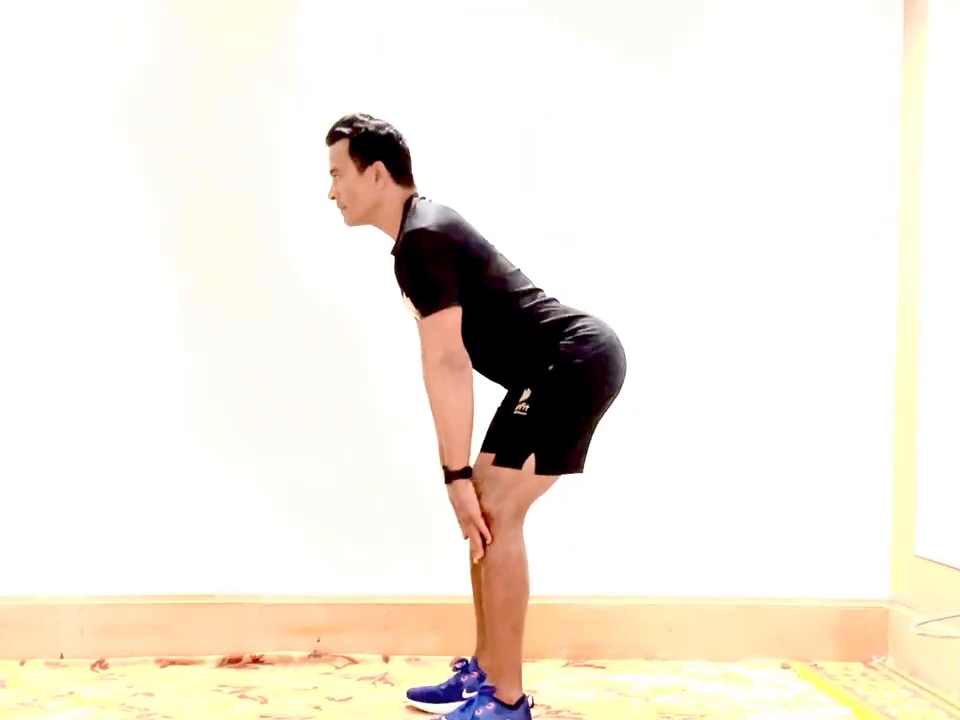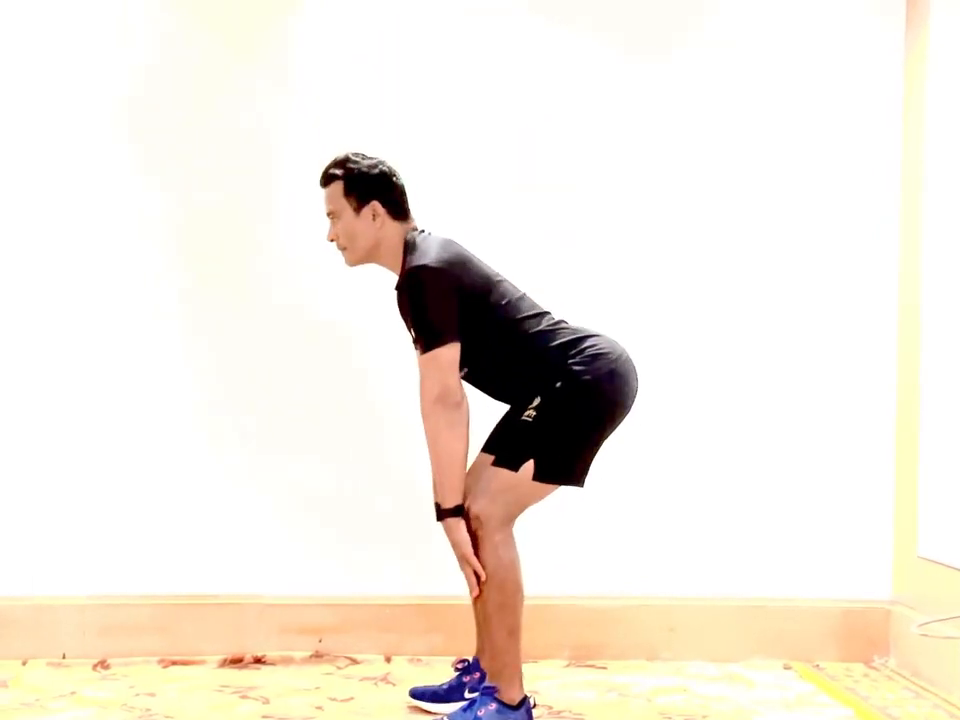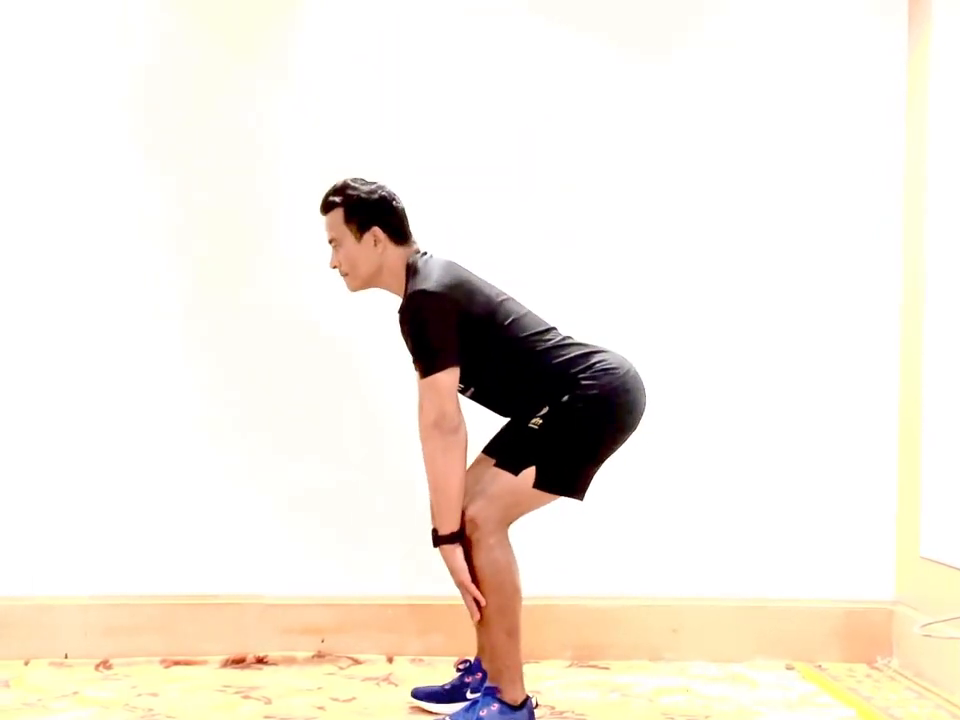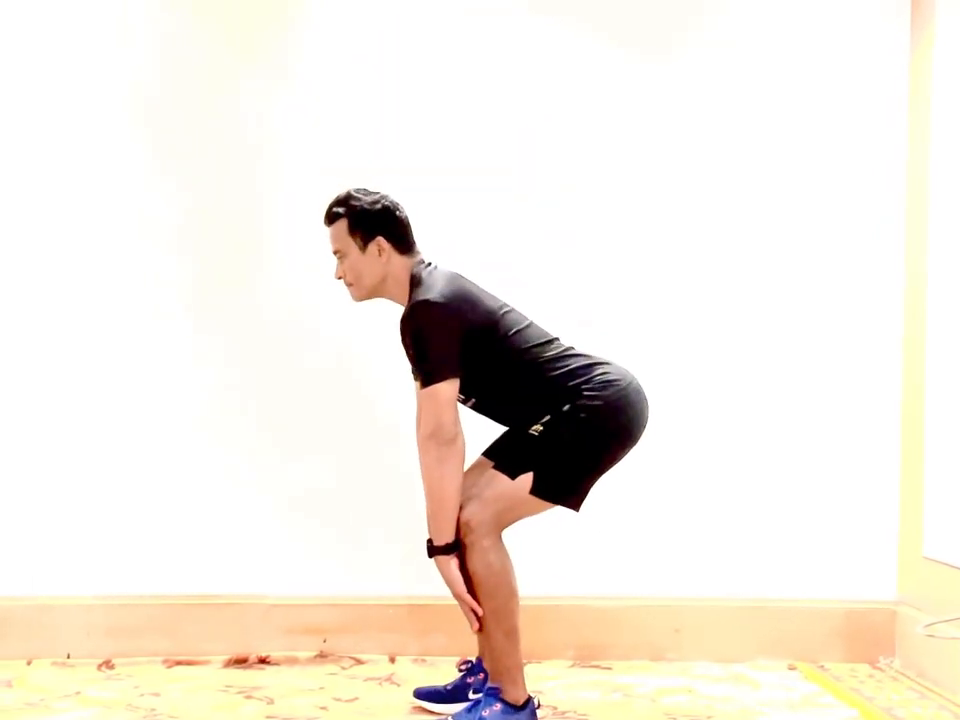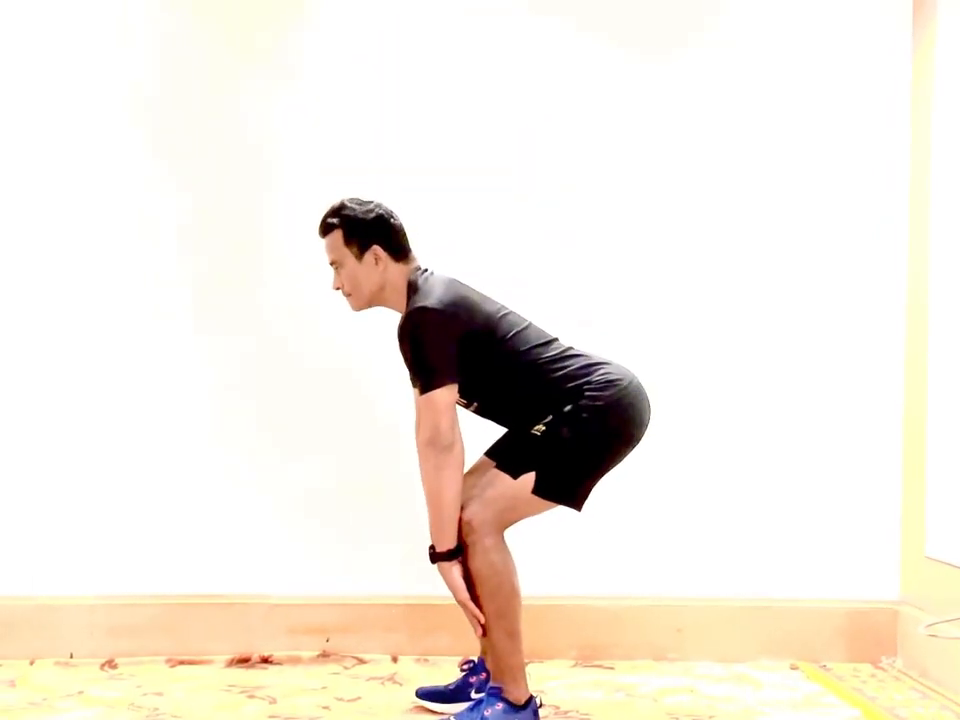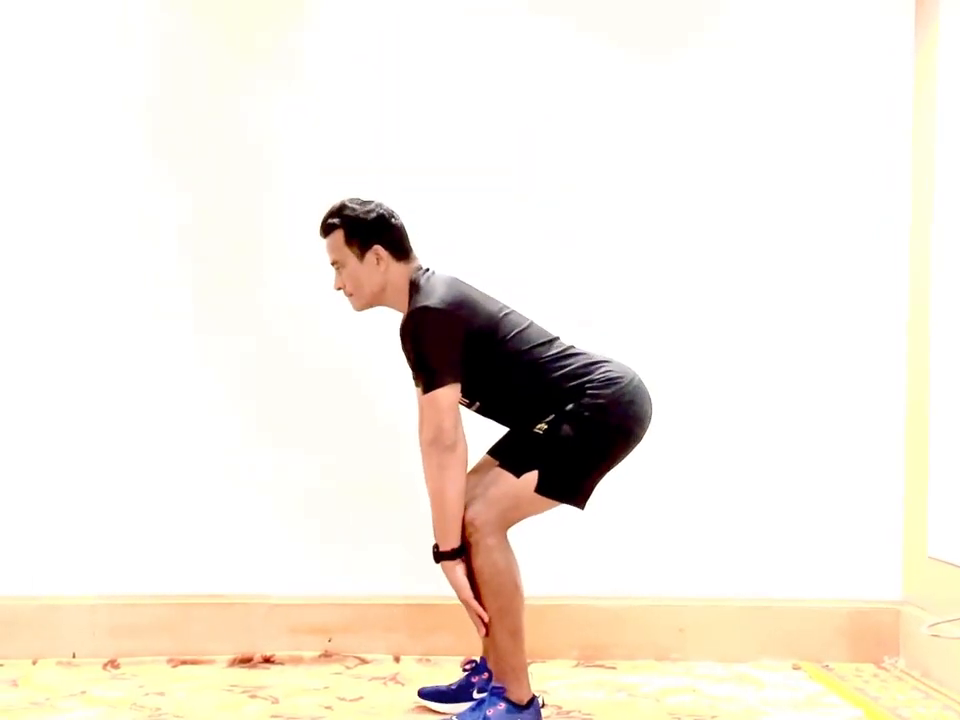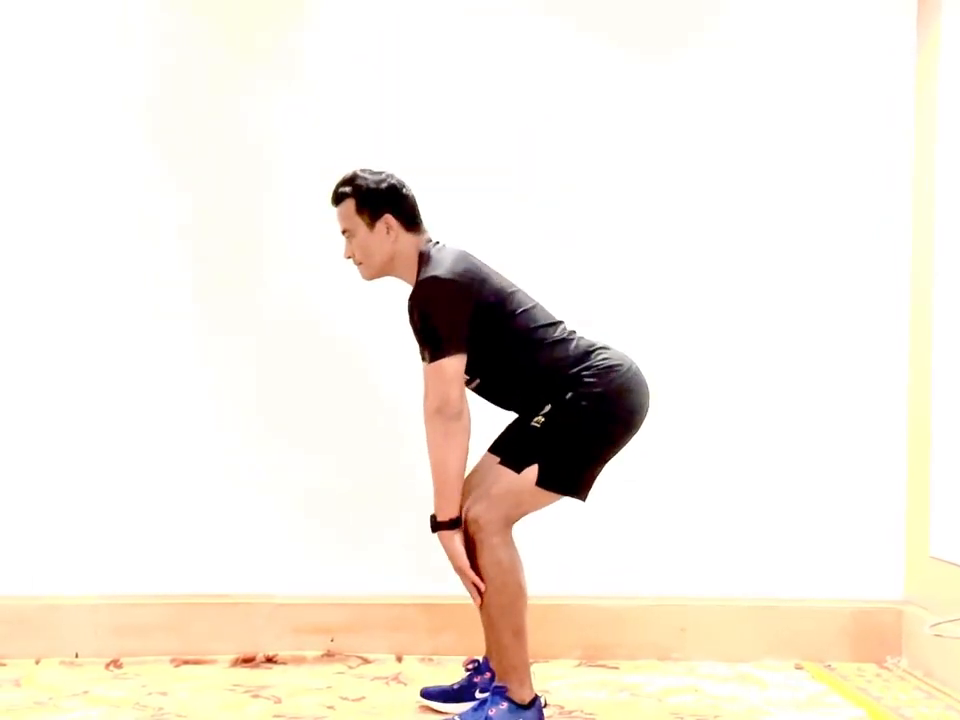
dt=0.3s
person 1, frame 1
left shoulder: (422, 240)
right shoulder: (423, 232)
left elbow: (447, 363)
right elbow: (448, 361)
left wrist: (457, 475)
right wrist: (461, 473)
left hip: (578, 363)
right hip: (568, 363)
left knee: (495, 511)
right knee: (485, 507)
person 1, frame 2
left shoulder: (424, 276)
right shoulder: (428, 264)
left elbow: (444, 402)
right elbow: (445, 400)
left wrist: (450, 512)
right wrist: (455, 504)
left hip: (588, 380)
right hip: (581, 378)
left knee: (484, 512)
right knee: (476, 506)
right ankle: (486, 673)
person 1, frame 3
left shoulder: (427, 301)
right shoulder: (431, 285)
left elbow: (442, 426)
right elbow: (442, 422)
left wrist: (446, 538)
right wrist: (450, 526)
left hip: (599, 397)
right hip: (587, 393)
left knee: (480, 517)
right knee: (470, 506)
right ankle: (487, 673)
person 1, frame 4
left shoulder: (430, 311)
right shoulder: (434, 295)
left elbow: (439, 437)
right elbow: (440, 432)
left wrist: (442, 547)
right wrist: (446, 535)
left hip: (600, 409)
right hip: (586, 404)
left knee: (474, 521)
right knee: (466, 510)
right ankle: (489, 673)
person 1, frame 5
left shoulder: (426, 317)
right shoulder: (432, 300)
left elbow: (437, 442)
right elbow: (441, 437)
left wrist: (445, 553)
right wrist: (448, 542)
left hip: (604, 407)
right hip: (588, 404)
left knee: (477, 520)
right knee: (466, 509)
right ankle: (489, 673)
person 1, frame 6
left shoulder: (430, 317)
right shoulder: (433, 301)
left elbow: (441, 443)
right elbow: (444, 438)
left wrist: (448, 553)
right wrist: (451, 541)
left hip: (605, 406)
right hip: (586, 403)
left knee: (479, 519)
right knee: (470, 507)
right ankle: (492, 673)
person 1, frame 7
left shoulder: (438, 288)
right shoulder: (441, 278)
left elbow: (447, 414)
right elbow: (444, 409)
left wrist: (446, 524)
right wrist: (451, 509)
left hip: (602, 395)
right hip: (583, 394)
left knee: (483, 517)
right knee: (472, 505)
right ankle: (495, 673)
